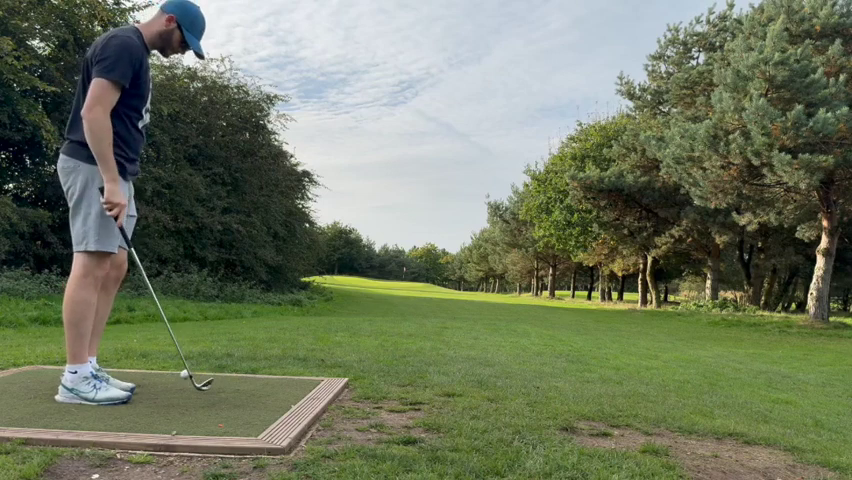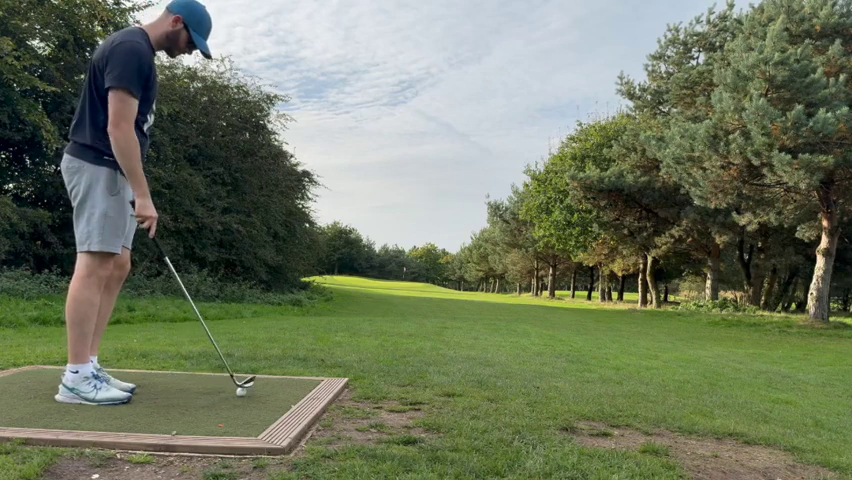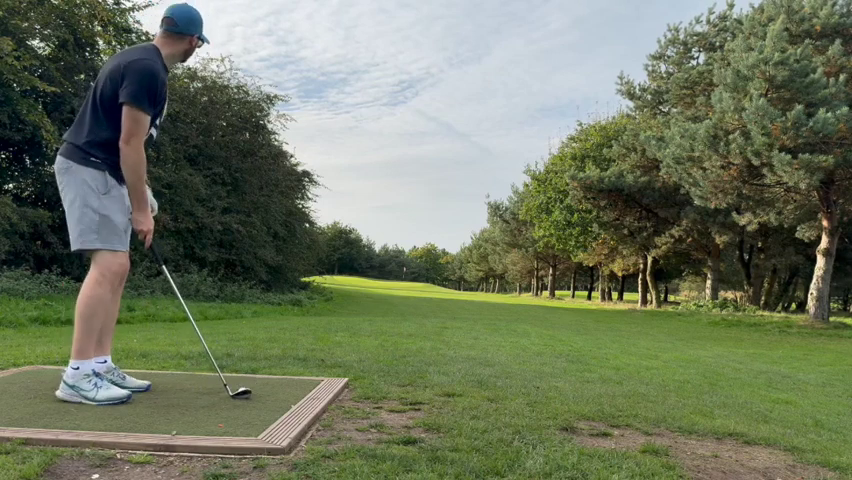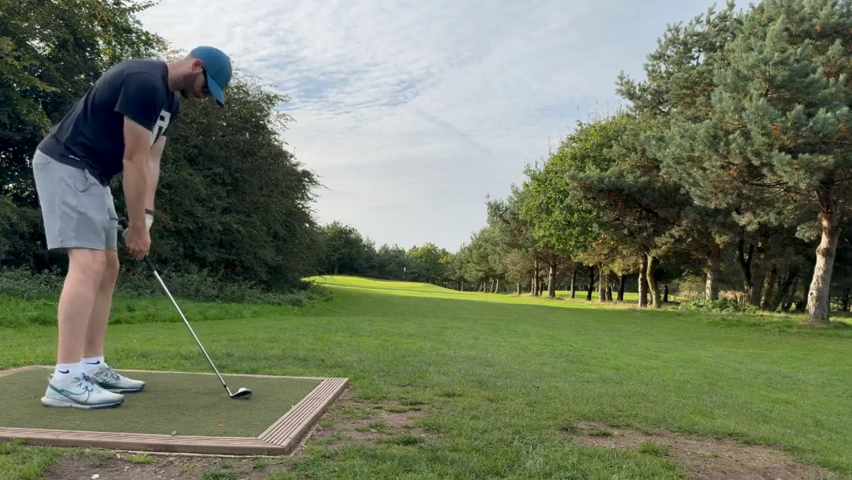
dt=1s
person 1, frame 1
left shoulder: (135, 50)
right shoulder: (124, 45)
right elbow: (93, 112)
right wrist: (111, 182)
left hip: (114, 172)
right hip: (94, 168)
left knee: (113, 268)
right knee: (91, 266)
left ankle: (88, 367)
right ankle: (75, 378)
person 1, frame 2
left shoulder: (137, 49)
right shoulder: (132, 50)
right elbow: (119, 127)
left wrist: (134, 189)
right wrist: (143, 195)
left hip: (112, 171)
right hip: (99, 168)
left knee: (115, 268)
right knee: (94, 266)
left ankle: (89, 367)
right ankle: (76, 378)
person 1, frame 3
left shoulder: (145, 63)
right shoulder: (146, 70)
right elbow: (130, 143)
left wrist: (142, 192)
right wrist: (140, 209)
left hip: (103, 172)
right hip: (88, 169)
left knee: (117, 270)
right knee: (106, 267)
left ankle: (100, 367)
right ankle: (78, 375)
person 1, frame 4
left shoulder: (169, 100)
right shoulder: (144, 82)
left elbow: (151, 161)
right elbow: (133, 161)
left wrist: (146, 217)
right wrist: (137, 226)
left hip: (89, 173)
right hip: (65, 165)
left knee: (107, 269)
right knee: (88, 264)
left ankle: (92, 367)
right ankle: (66, 379)
